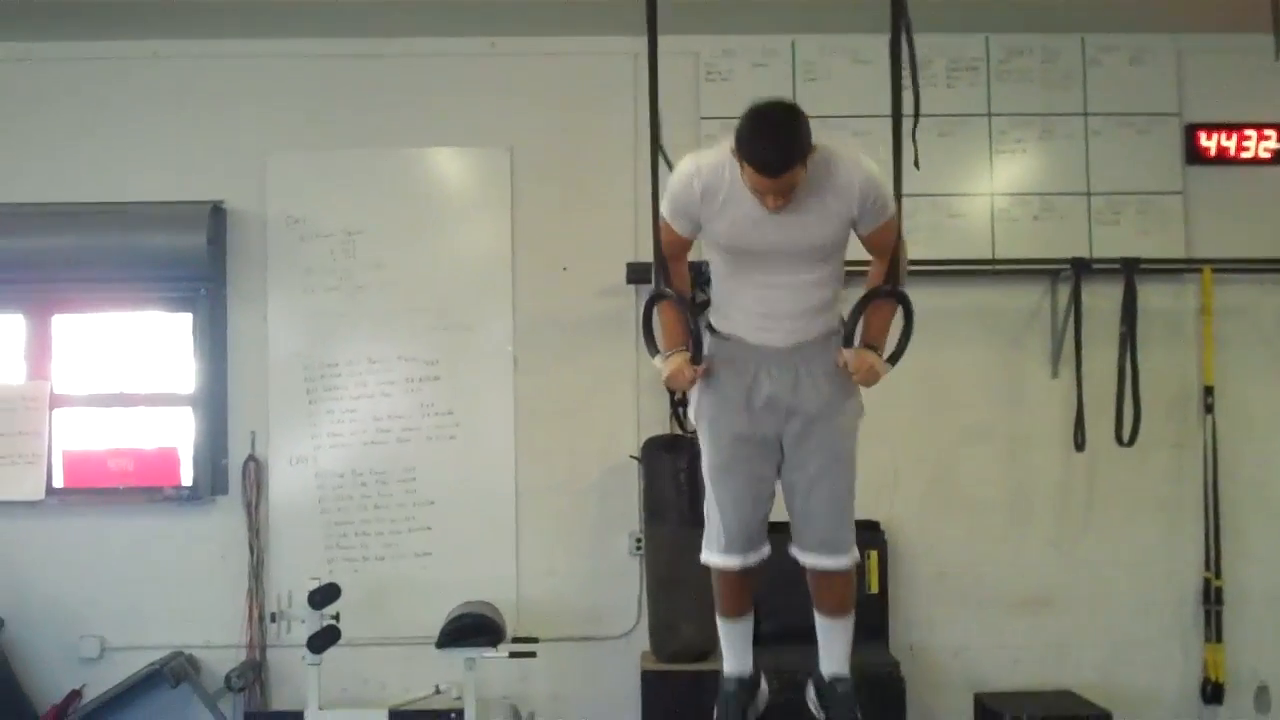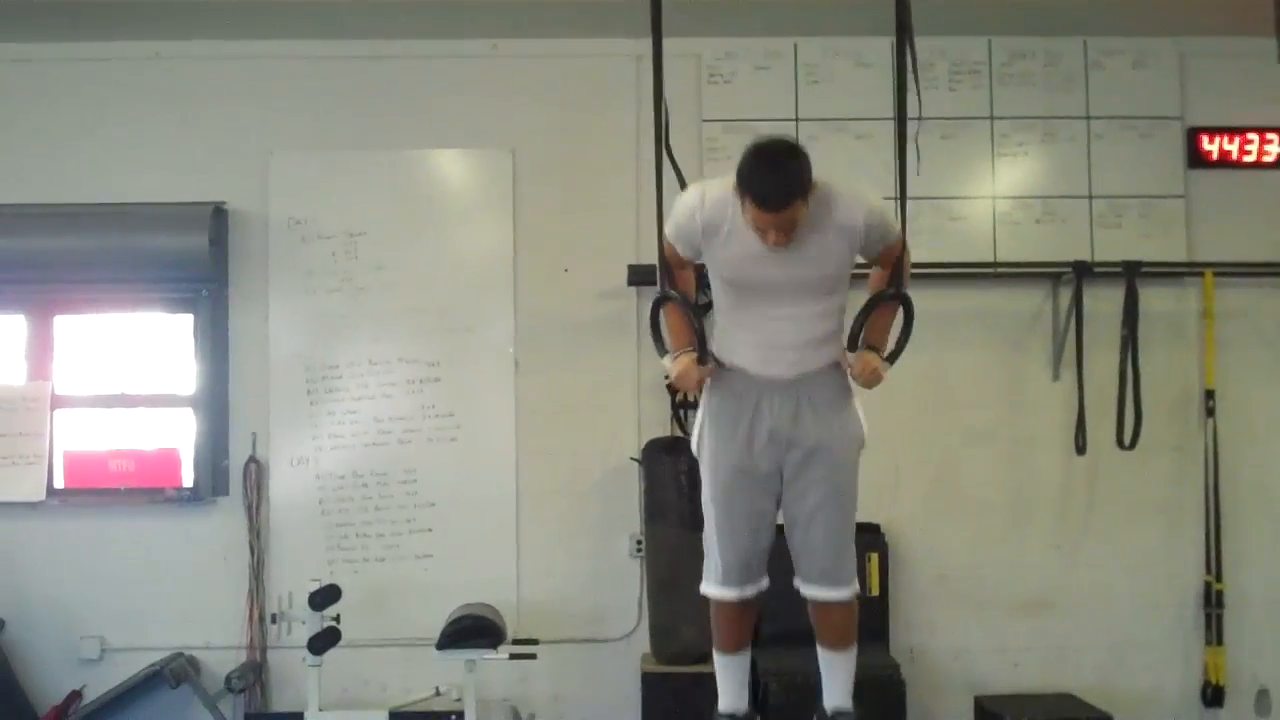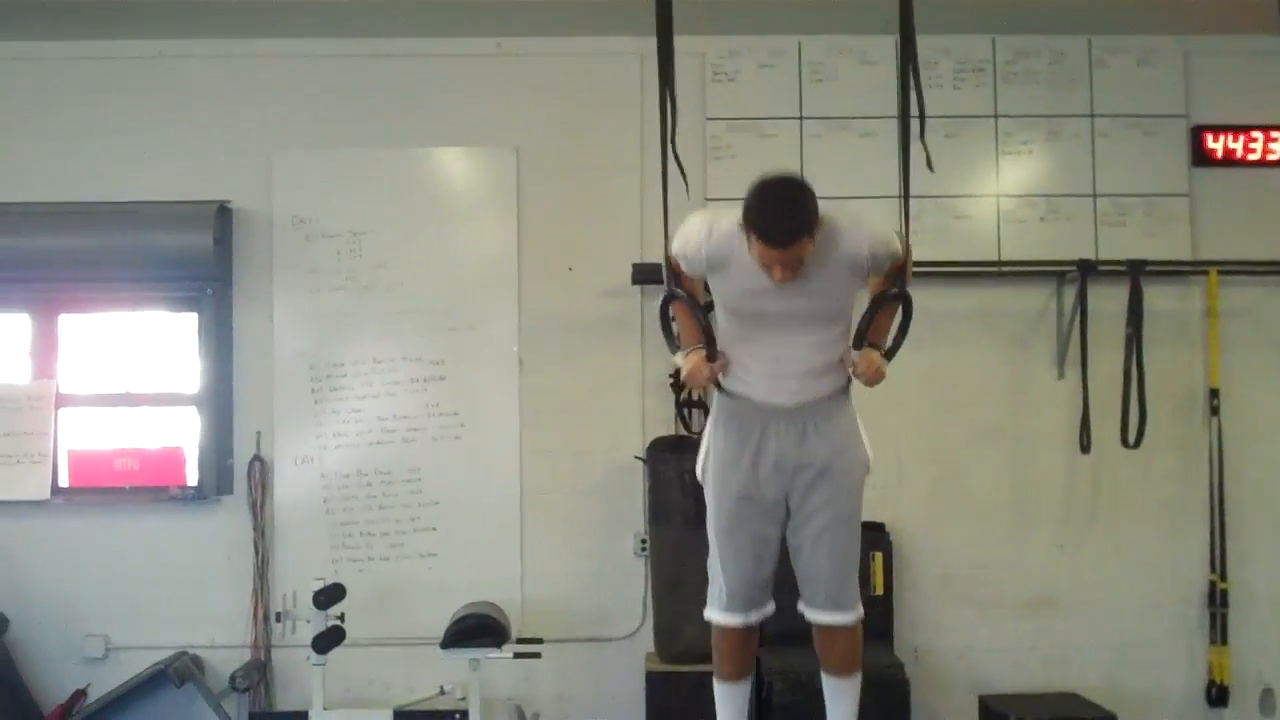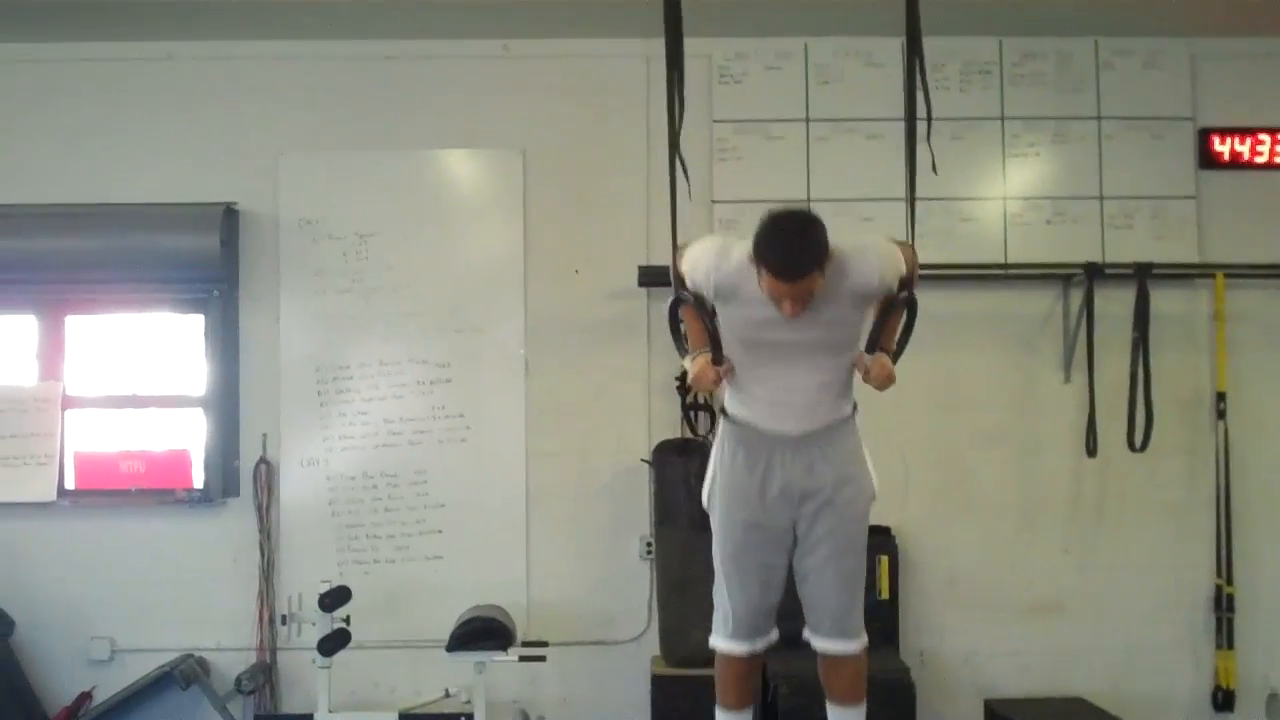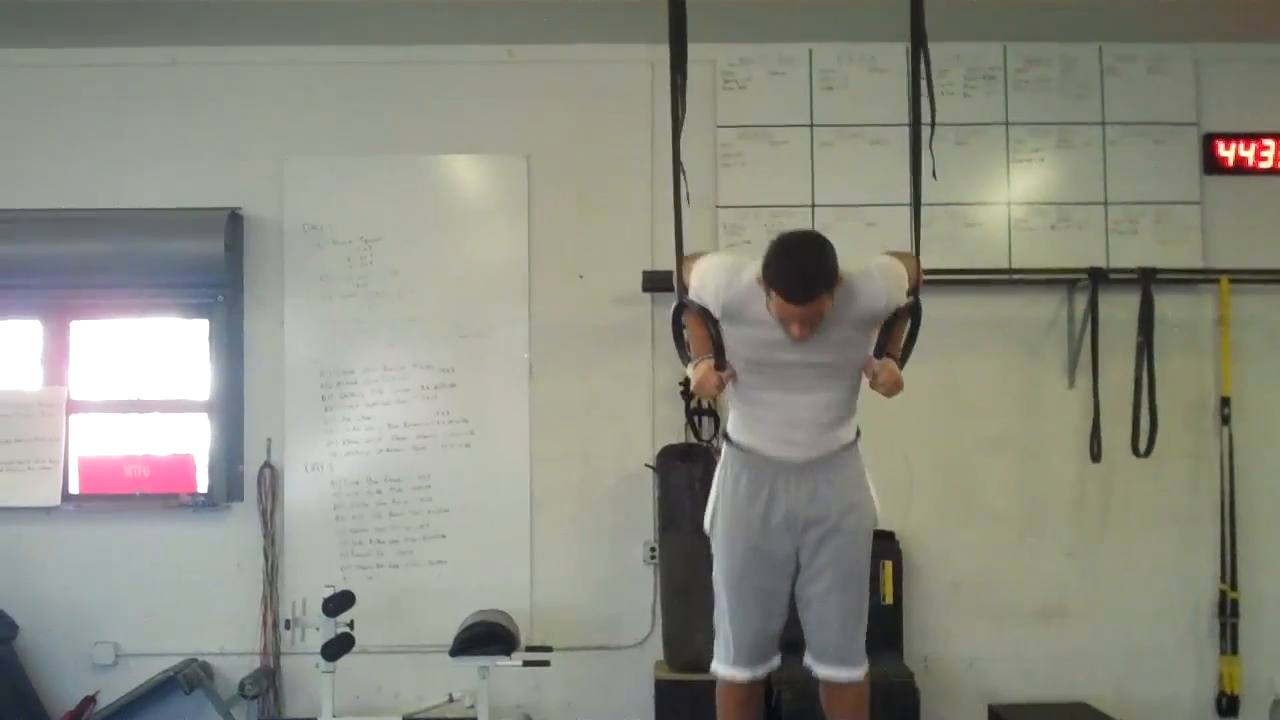
dt=0.1s
person 1, frame 1
left shoulder: (855, 180)
right shoulder: (697, 178)
left elbow: (888, 258)
right elbow: (670, 259)
left wrist: (872, 345)
right wrist: (675, 347)
left hip: (820, 362)
right hip: (733, 362)
left knee: (829, 541)
right knee: (732, 539)
person 1, frame 2
left shoulder: (857, 215)
right shoulder: (700, 210)
left elbow: (896, 265)
right elbow: (672, 266)
left wrist: (875, 347)
right wrist: (678, 348)
left hip: (822, 395)
right hip: (736, 394)
left knee: (831, 574)
right knee: (731, 573)
person 1, frame 3
left shoulder: (860, 245)
right shoulder: (707, 239)
left elbow: (899, 267)
right elbow: (677, 273)
left wrist: (875, 347)
right wrist: (692, 347)
left hip: (826, 421)
right hip: (742, 419)
left knee: (835, 599)
right knee: (735, 598)
person 1, frame 4
left shoulder: (864, 273)
right shoulder: (718, 267)
left elbow: (907, 259)
right elbow: (682, 265)
left wrist: (884, 349)
right wrist: (698, 350)
left hip: (831, 449)
right hip: (748, 449)
left knee: (839, 628)
right knee: (739, 625)
person 1, frame 5
left shoulder: (871, 294)
right shoulder: (725, 286)
left elbow: (909, 267)
right elbow: (688, 269)
left wrist: (889, 357)
right wrist: (701, 358)
left hip: (835, 475)
right hip: (751, 473)
left knee: (842, 655)
right knee: (740, 652)
